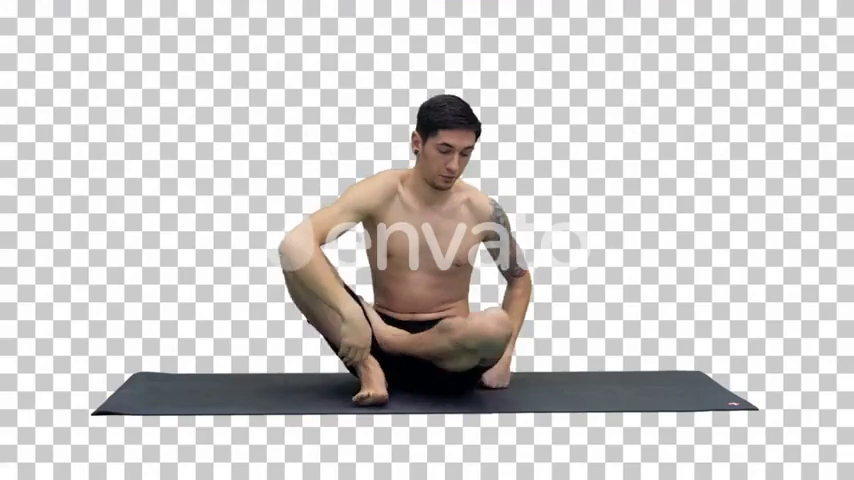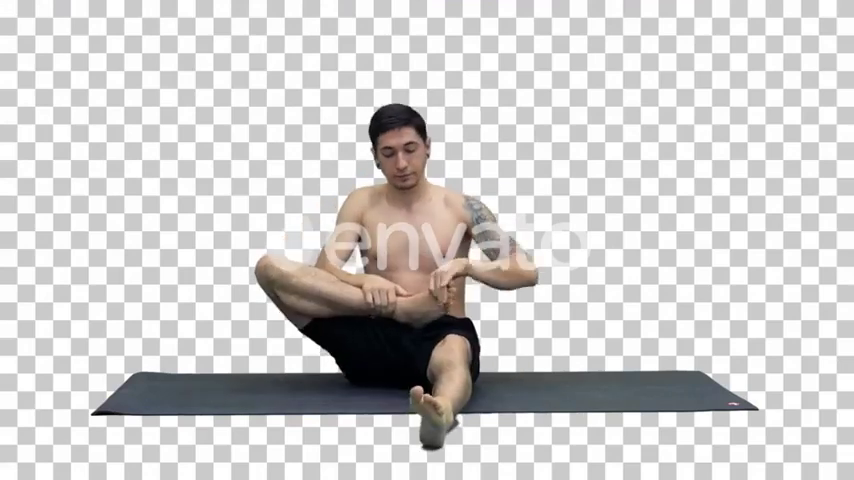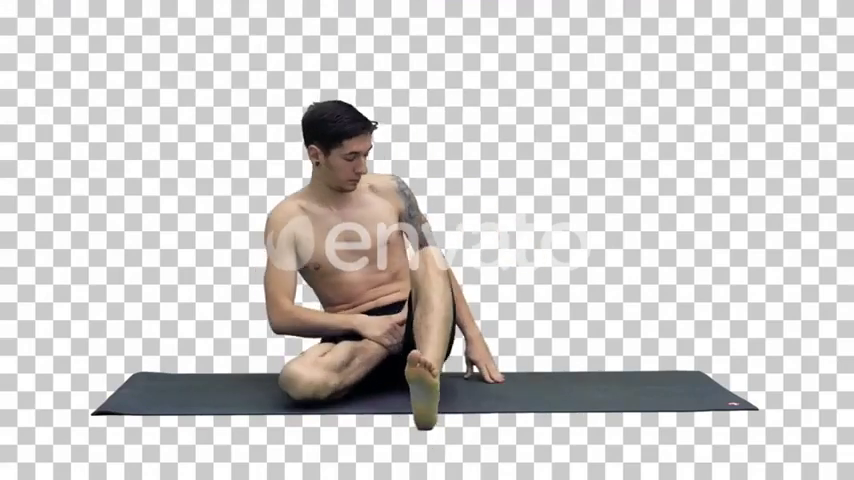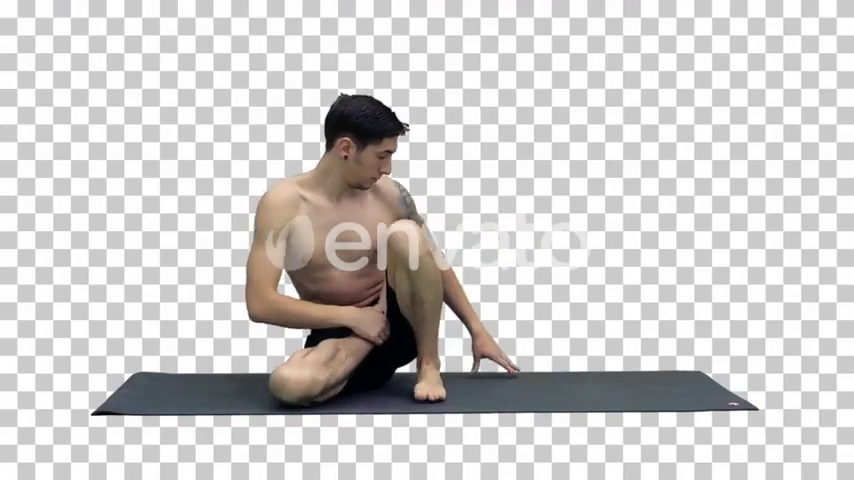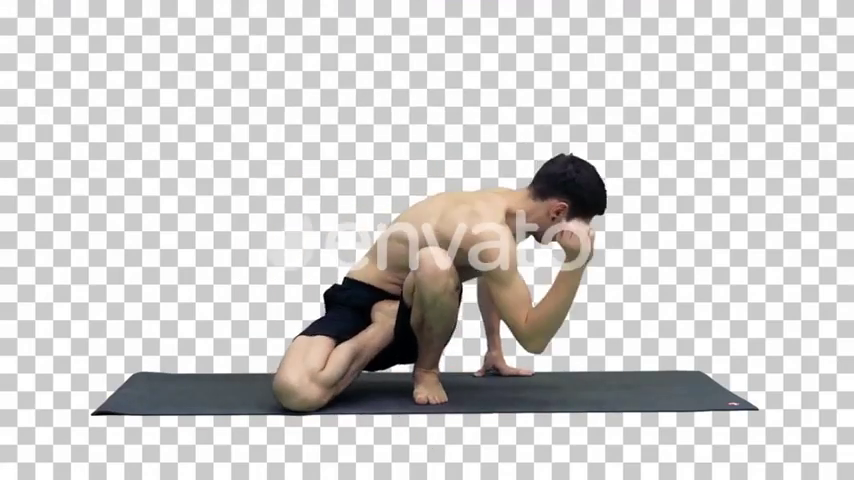
dt=1s
person 1, frame 1
left shoulder: (483, 211)
right shoulder: (381, 192)
left elbow: (520, 279)
right elbow: (295, 242)
left wrist: (502, 355)
right wrist: (350, 314)
left hip: (445, 346)
right hip: (377, 334)
left knee: (495, 327)
right knee: (299, 252)
left ankle: (392, 341)
right ankle: (368, 366)
person 1, frame 2
left shoulder: (461, 207)
right shoulder: (361, 203)
left elbow: (527, 272)
right elbow: (323, 271)
left wrist: (465, 264)
right wrist: (366, 280)
left hip: (441, 335)
right hip: (379, 343)
left knee: (454, 355)
right knee: (269, 267)
right ankle: (405, 308)
person 1, frame 3
left shoulder: (389, 191)
right shoulder: (287, 219)
left elbow: (436, 261)
right elbow: (280, 316)
left wrist: (473, 337)
right wrist: (358, 322)
left hip: (415, 317)
right hip: (355, 335)
left knee: (430, 265)
right knee: (296, 379)
left ankle: (426, 377)
right ankle: (402, 344)
person 1, frame 4
left shoulder: (388, 194)
right shoulder: (283, 203)
left elbow: (435, 262)
right elbow: (260, 304)
left wrist: (478, 331)
right wrist: (350, 316)
left hip: (400, 323)
right hip: (339, 335)
left knee: (405, 233)
right knee: (287, 384)
left ankle: (429, 364)
person 1, frame 5
left shoulder: (508, 209)
right shoulder: (490, 229)
left elbow: (492, 279)
right elbow: (533, 337)
left wrist: (494, 350)
right wrist: (574, 263)
left hip: (417, 312)
right hip: (362, 303)
right knee: (294, 391)
left ankle: (427, 368)
